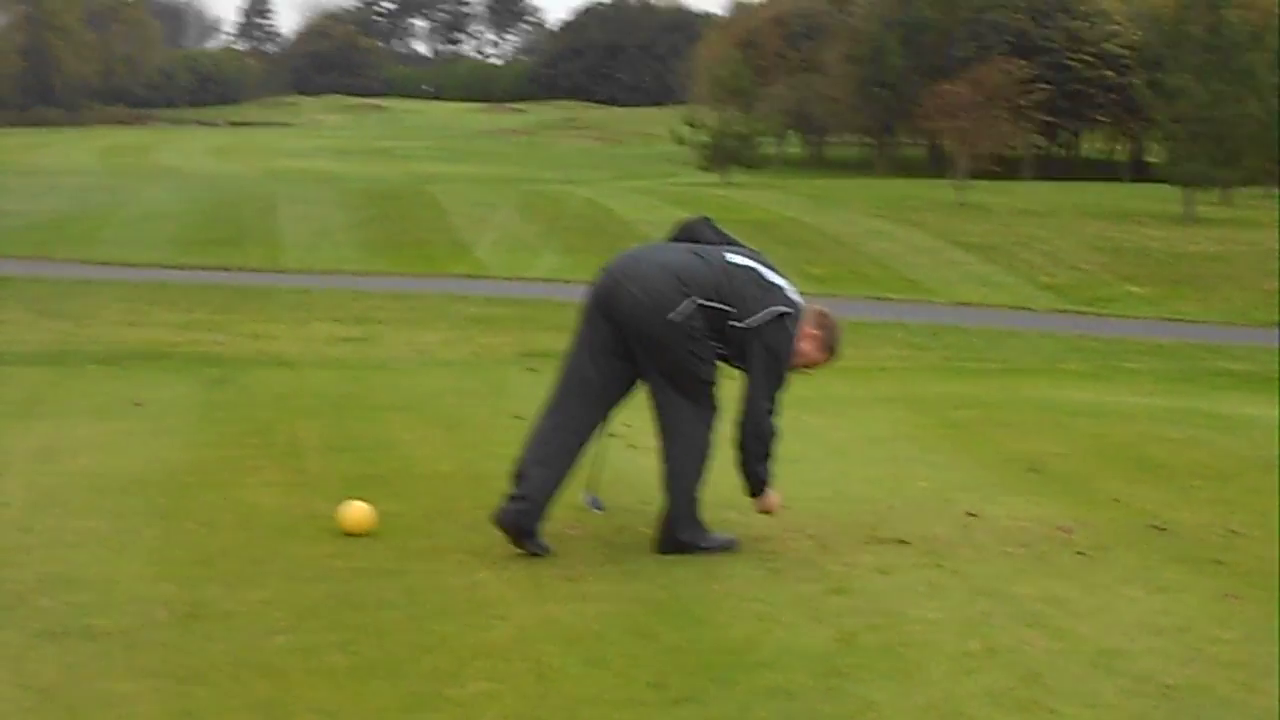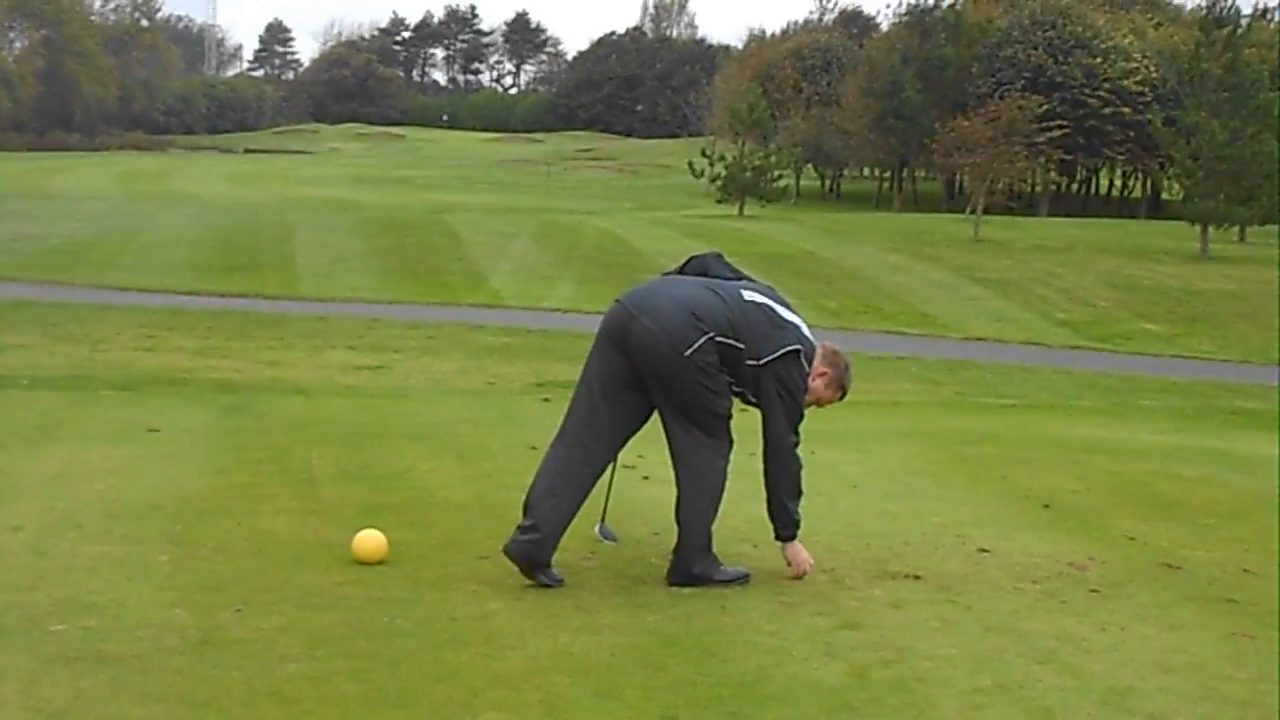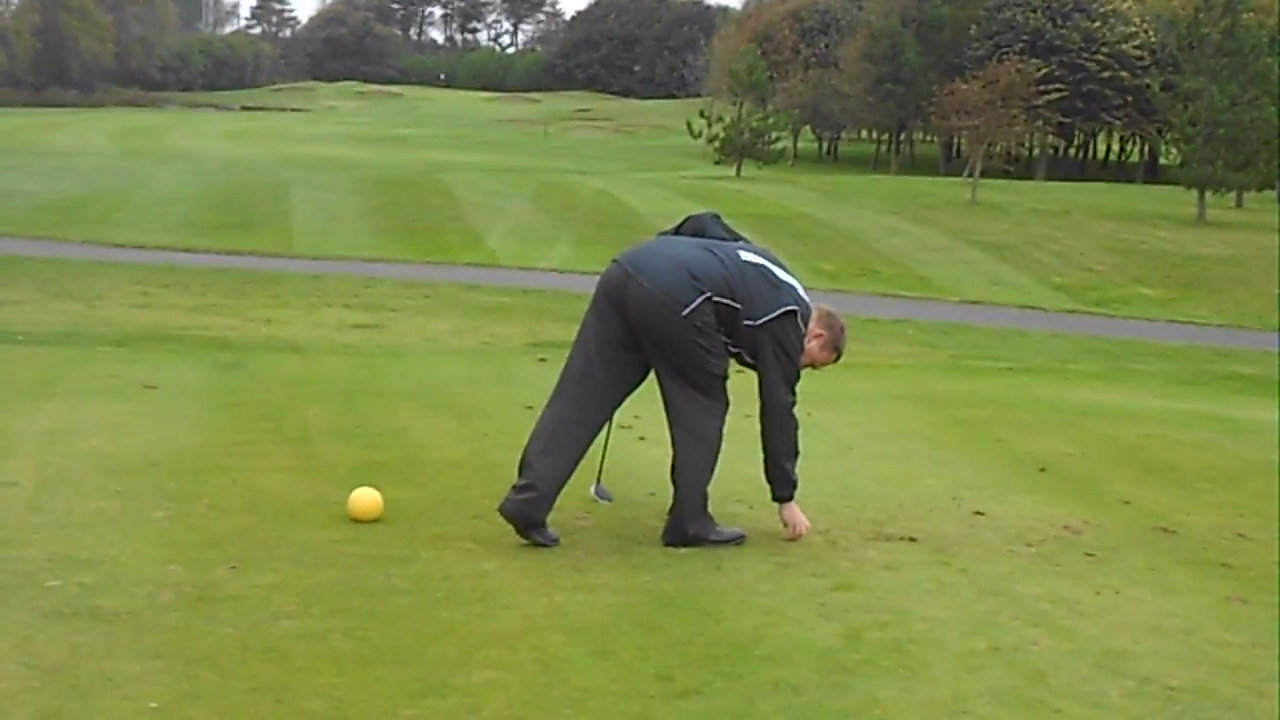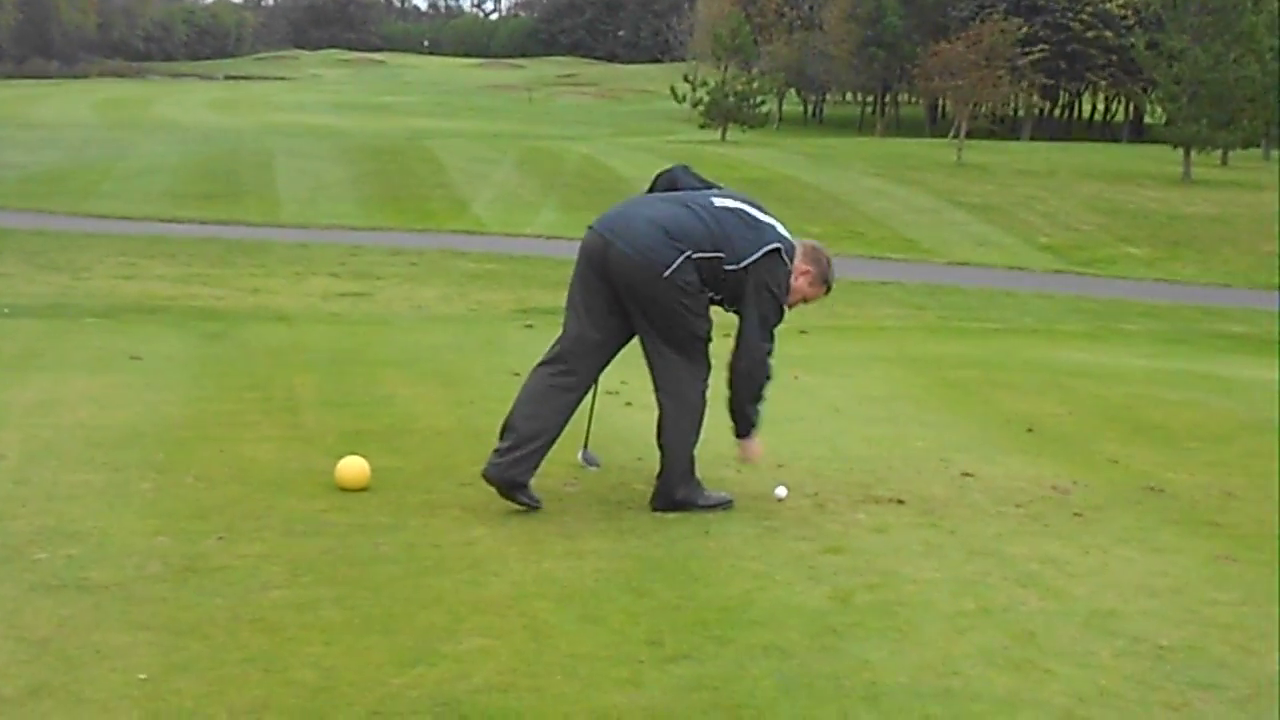
dt=0.7s
person 1, frame 1
left shoulder: (759, 276)
right shoulder: (778, 325)
left elbow: (697, 228)
right elbow: (757, 412)
right wrist: (759, 488)
left hip: (618, 278)
right hip: (663, 303)
left knee: (575, 405)
right knee: (691, 414)
left ankle: (521, 511)
right ankle: (681, 530)
person 1, frame 2
left shoulder: (768, 307)
right shoulder: (791, 362)
left elbow: (708, 263)
right elbow: (781, 451)
right wrist: (789, 537)
left hip: (630, 310)
right hip: (677, 337)
left knee: (586, 437)
right knee: (707, 446)
left ankle: (532, 543)
right ankle: (694, 562)
person 1, frame 3
left shoulder: (766, 274)
right shoulder: (787, 322)
left elbow: (703, 224)
right elbow: (778, 410)
right wrist: (786, 498)
left hip: (626, 271)
right hip: (674, 298)
left knee: (581, 396)
right knee: (703, 408)
left ankle: (526, 502)
right ankle: (689, 523)
person 1, frame 4
left shoulder: (748, 217)
right shoulder: (772, 265)
left elbow: (675, 178)
right elbow: (752, 355)
right wrist: (745, 431)
left hip: (606, 233)
right hip: (658, 261)
left knee: (571, 357)
right knee: (686, 371)
left ankle: (510, 465)
right ankle: (677, 487)
